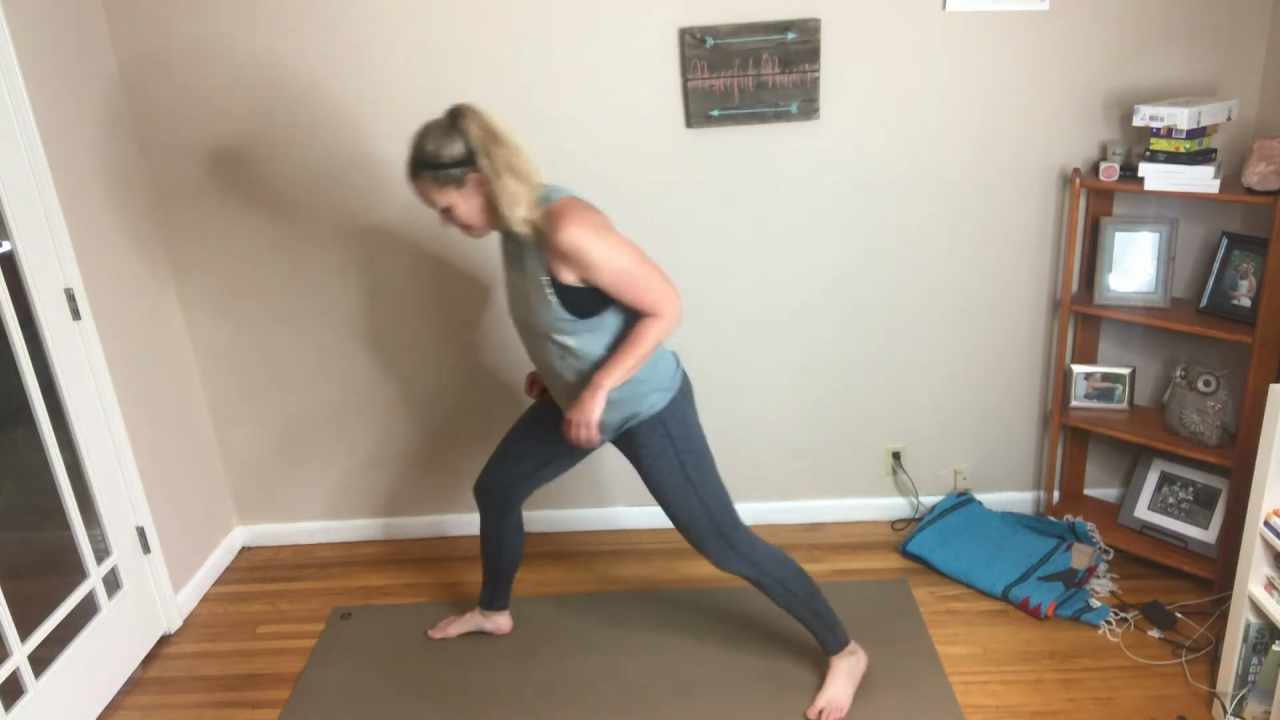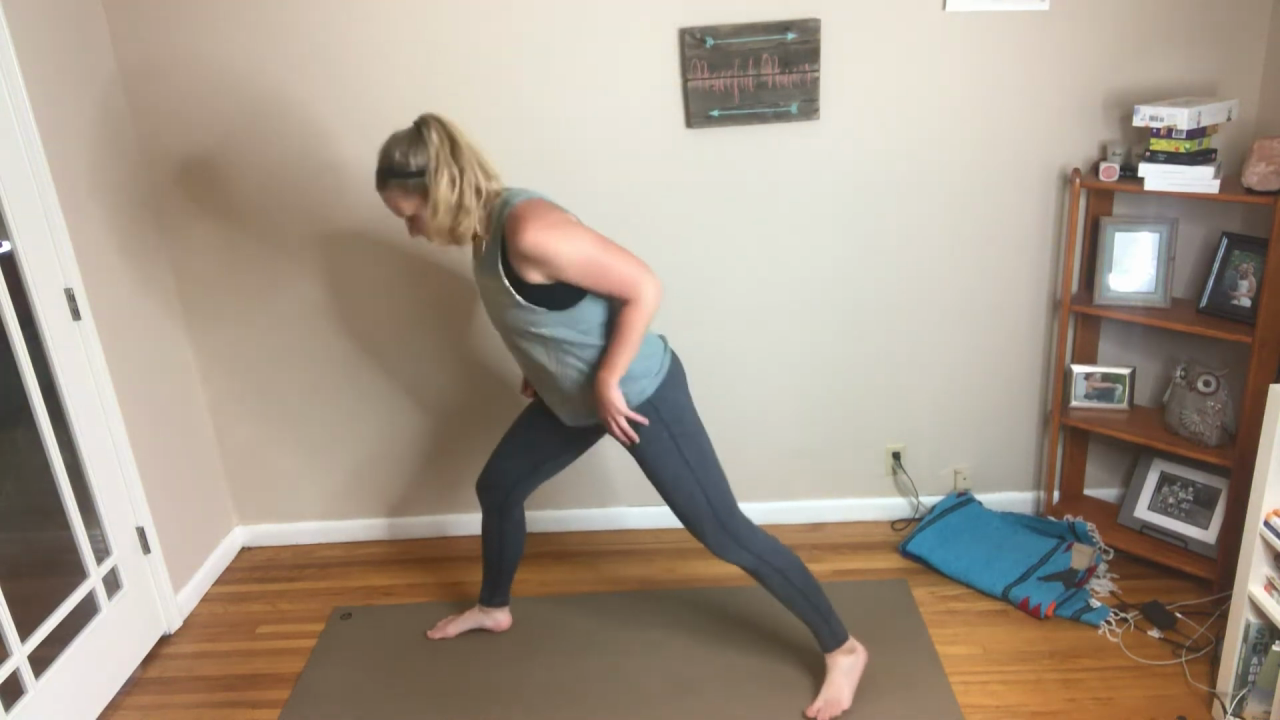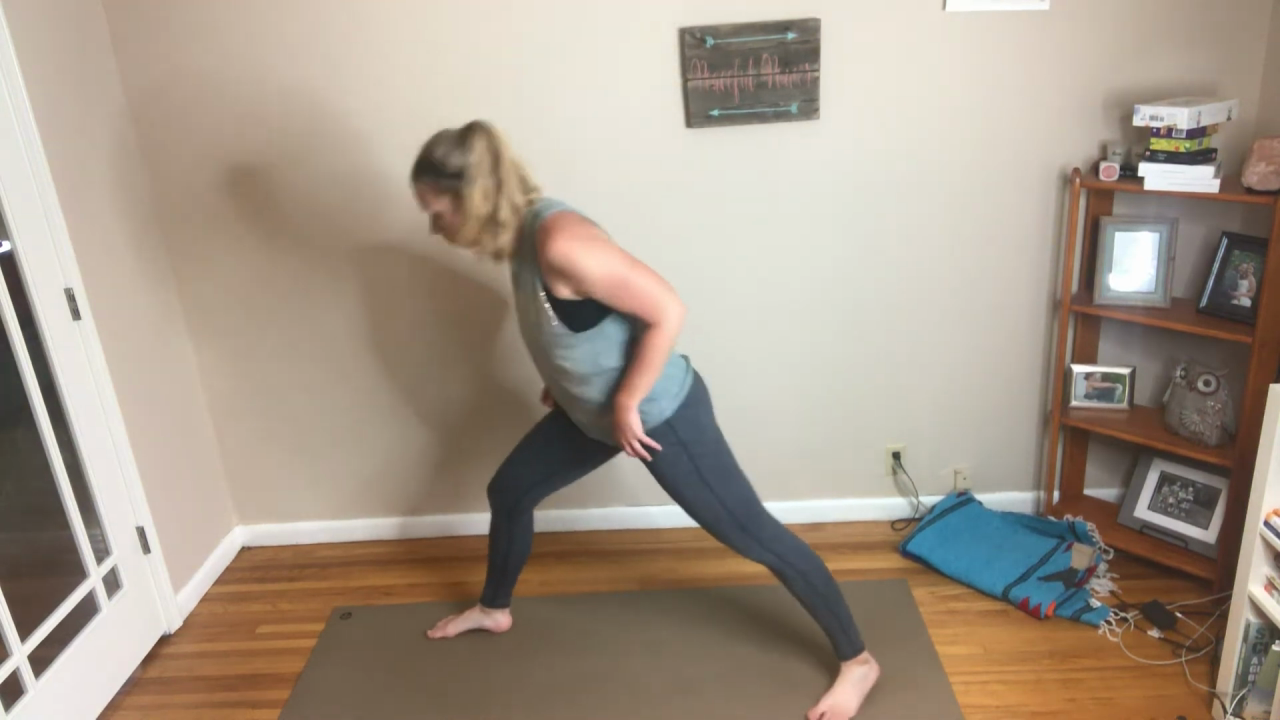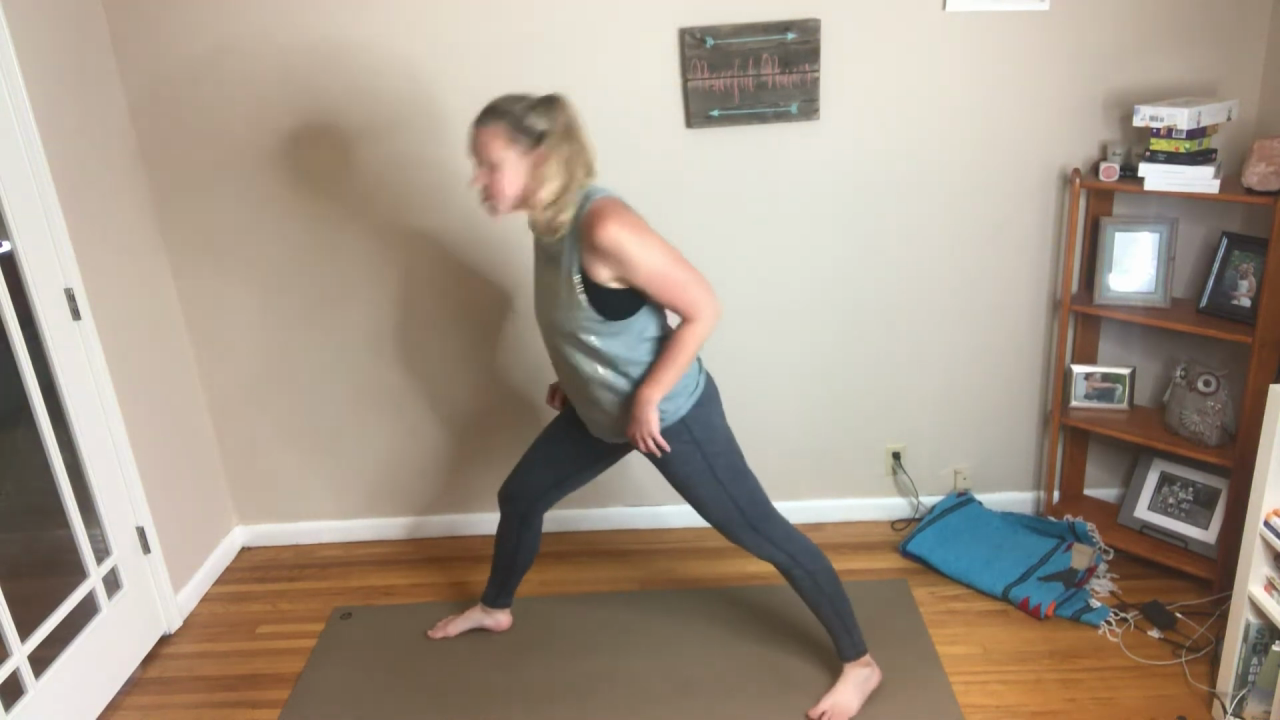
dt=0.2s
person 1, frame 1
left shoulder: (564, 228)
right shoulder: (513, 224)
left elbow: (663, 307)
left wrist: (597, 391)
right wrist: (552, 371)
left hip: (645, 407)
right hip: (576, 399)
left knee: (723, 544)
right knee: (493, 489)
left ankle: (844, 653)
right ankle: (493, 610)
person 1, frame 2
left shoulder: (526, 229)
right shoulder: (487, 224)
left elbow: (642, 288)
left wrist: (608, 380)
right wrist: (544, 372)
left hip: (638, 394)
right hip: (573, 396)
left knee: (724, 533)
right knee: (498, 486)
left ankle: (843, 650)
right ankle: (493, 608)
person 1, frame 3
left shoulder: (557, 241)
right shoulder: (520, 234)
left elbow: (666, 313)
left wrist: (626, 403)
right wrist: (564, 381)
left hip: (657, 414)
right hip: (591, 412)
left knee: (753, 535)
right knee: (507, 491)
left ankle: (858, 662)
right ankle: (493, 609)
person 1, frame 4
left shoulder: (605, 226)
right shoulder: (548, 221)
left elbow: (702, 312)
left wrist: (648, 398)
right wrist: (572, 379)
left hip: (669, 414)
right hip: (598, 412)
left knee: (764, 535)
right knee: (519, 496)
left ankle: (860, 664)
right ankle: (494, 609)
